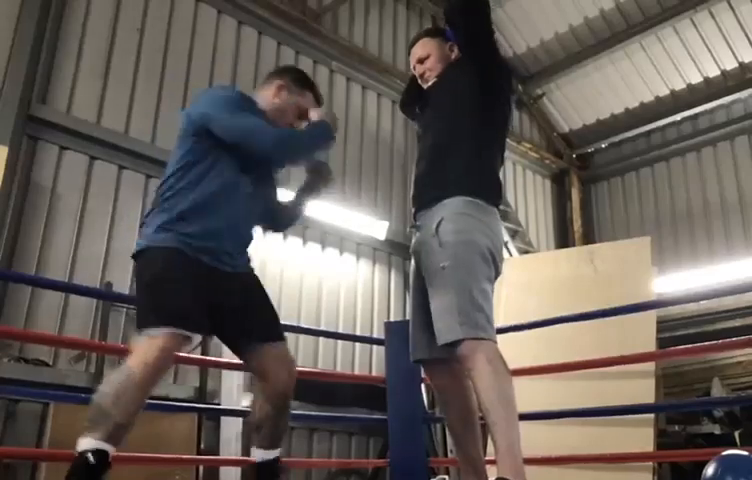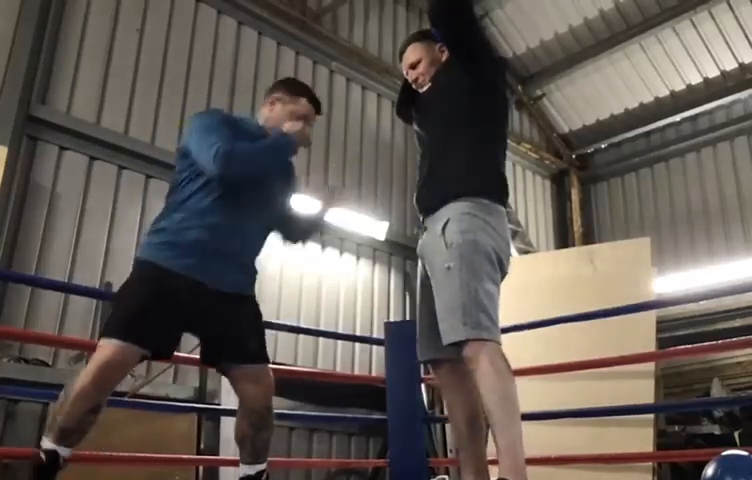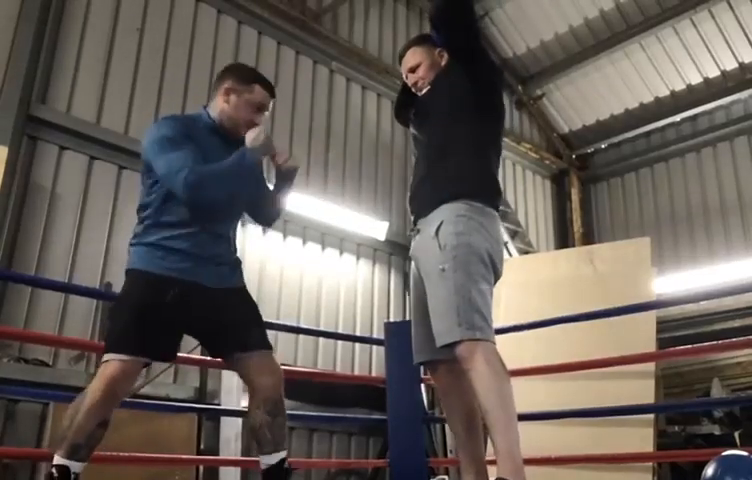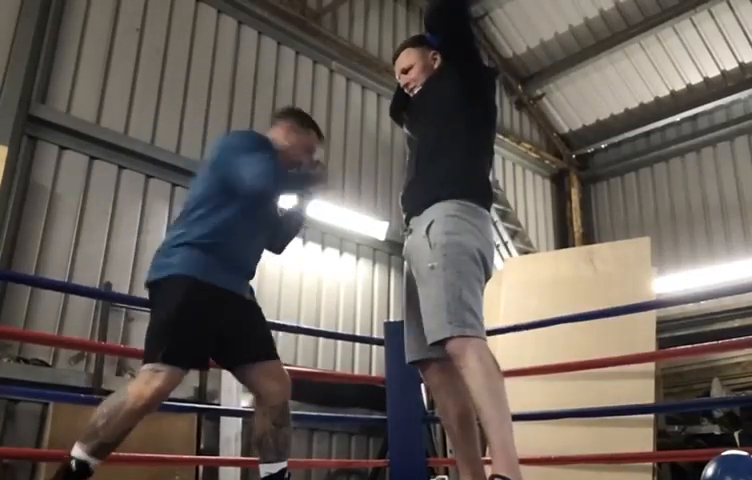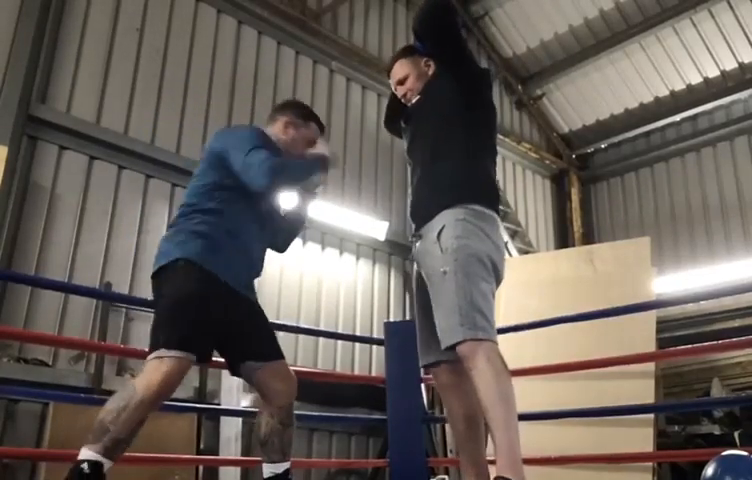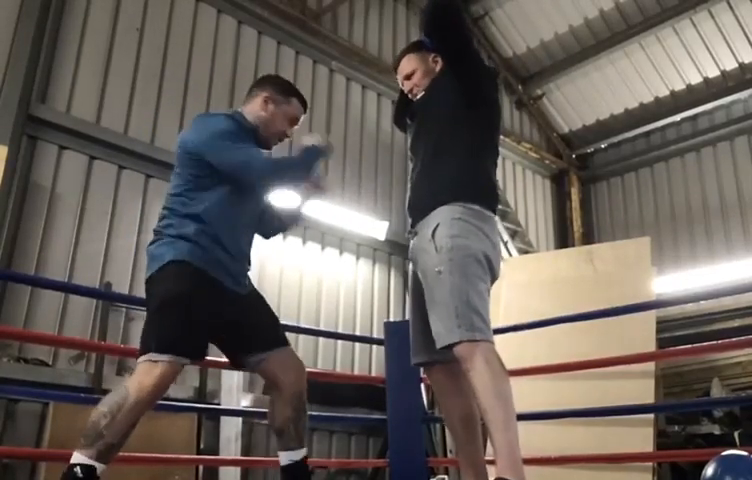
dt=0.3s
person 1, frame 1
left shoulder: (481, 72)
right shoulder: (438, 101)
right elbow: (407, 102)
left wrist: (440, 44)
right wrist: (422, 76)
left hip: (460, 215)
right hip: (432, 226)
left knee: (471, 341)
right knee: (440, 361)
person 1, frame 2
left shoulder: (475, 73)
right shoulder: (435, 103)
right elbow: (402, 107)
left wrist: (430, 45)
right wrist: (417, 82)
left hip: (466, 216)
right hip: (439, 227)
left knee: (474, 342)
right knee: (446, 361)
person 1, frame 3
left shoulder: (472, 78)
right shoulder: (431, 110)
right elbow: (399, 110)
left wrist: (428, 51)
right wrist: (413, 86)
left hip: (460, 220)
right hip: (430, 231)
left knee: (470, 342)
right knee: (442, 362)
person 1, frame 4
left shoulder: (466, 80)
right shoulder: (426, 108)
right elbow: (396, 110)
left wrist: (428, 43)
right wrist: (410, 86)
left hip: (450, 218)
right hip: (423, 229)
left knee: (461, 339)
right knee: (435, 362)
person 1, frame 5
left shoulder: (463, 83)
right shoulder: (423, 116)
right elbow: (391, 120)
left wrist: (414, 60)
right wrist: (404, 97)
left hip: (460, 224)
right hip: (430, 238)
left knee: (472, 342)
right knee: (445, 366)
person 1, frame 6
left shoulder: (469, 81)
right shoulder: (430, 111)
right elbow: (399, 117)
right wrist: (412, 93)
left hip: (457, 222)
right hip: (428, 234)
left knee: (469, 343)
right knee: (441, 364)
person 2, frame 1
left shoulder: (279, 147)
right shoulder: (224, 102)
left elbow: (276, 221)
right elbow: (274, 145)
left wrist: (309, 191)
right wrist: (322, 130)
left hip: (229, 268)
right hip: (177, 250)
left knee: (279, 371)
right knee: (158, 350)
person 2, frame 2
left shoulder: (278, 167)
right shoulder: (212, 124)
left elbow: (293, 231)
right elbow: (223, 161)
left wrist: (319, 216)
right wrist: (285, 140)
left hip: (231, 289)
right hip: (166, 268)
left knee: (259, 389)
right knee: (106, 366)
person 2, frame 3
left shoulder: (240, 154)
right shoulder: (169, 131)
left elbow: (266, 214)
right elbow: (194, 185)
left wrist: (284, 178)
right wrist: (251, 155)
left hip: (221, 282)
right hip: (158, 273)
left knee: (267, 378)
right knee: (114, 377)
person 2, frame 4
left shoulder: (256, 177)
right shoulder: (245, 146)
left elbow: (276, 241)
right elbow: (265, 183)
left wrist: (302, 198)
right wrist: (304, 176)
left hip: (229, 290)
right hip: (188, 278)
left knee: (275, 387)
right knee: (154, 385)
person 2, frame 5
left shoulder: (260, 166)
right shoulder: (240, 138)
left elbow: (277, 241)
right elbow: (272, 178)
left wrist: (302, 207)
right wrist: (316, 162)
left hip: (234, 288)
right hip: (193, 270)
left knee: (281, 384)
right knee: (165, 373)
person 2, frame 6
left shoulder: (247, 156)
right shoulder: (215, 128)
left elbow: (265, 224)
right elbow: (267, 174)
right wrist: (312, 153)
left hip: (232, 280)
right hip: (185, 266)
left knee: (290, 374)
right knee: (156, 374)
